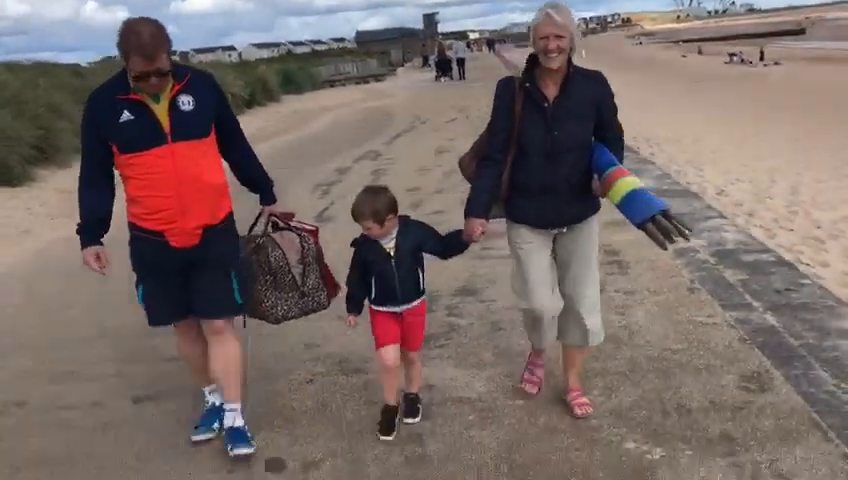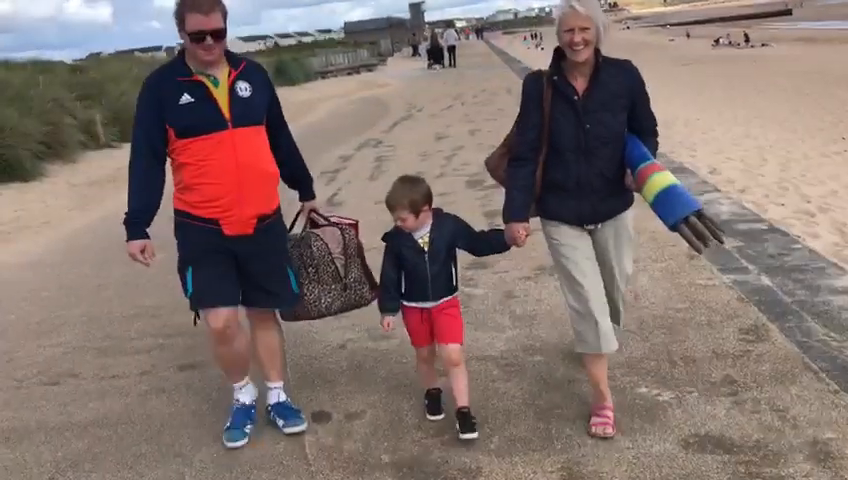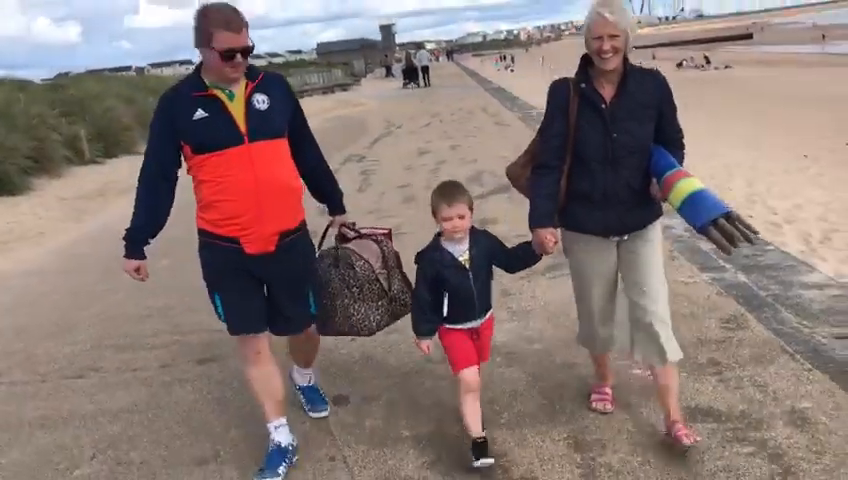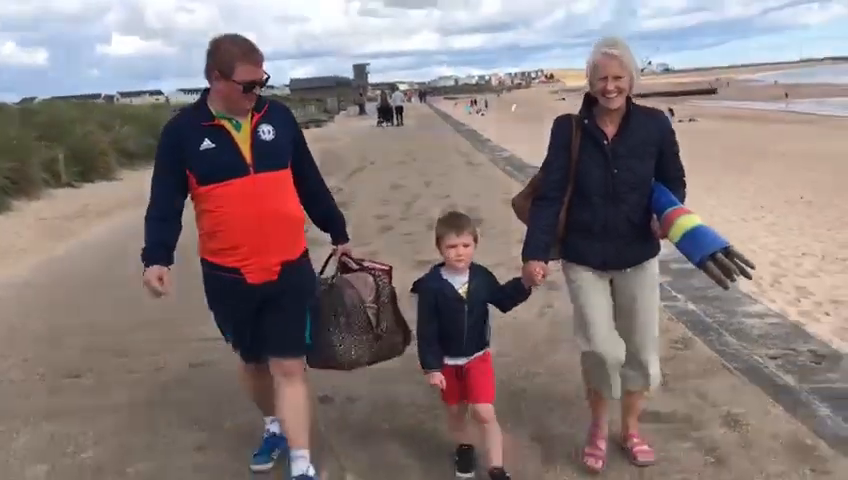
dt=0.4s
person 1, frame 1
left shoulder: (202, 87)
right shoulder: (104, 104)
left elbow: (235, 145)
right elbow: (95, 174)
left wrist: (266, 195)
right wrist: (92, 235)
left hip: (215, 231)
right hip: (153, 240)
left knee: (220, 325)
right knee: (185, 325)
left ankle: (234, 423)
right ankle: (213, 401)
person 1, frame 2
left shoulder: (253, 75)
right shoulder: (161, 87)
left elbow: (280, 139)
right elbow: (146, 160)
left wrist: (306, 191)
right wrist: (137, 226)
left hip: (264, 221)
right hip: (202, 229)
left knee: (266, 312)
right knee: (220, 320)
left ankle: (276, 397)
right ankle: (243, 397)
person 1, frame 3
left shoulder: (274, 87)
right shoulder: (177, 104)
left elbow: (306, 153)
right elbow: (156, 178)
left wrist: (334, 204)
right wrist: (136, 243)
left hip: (289, 239)
right hip: (224, 249)
left knee: (303, 329)
right knee: (251, 342)
left ankle: (304, 376)
right ankle: (281, 440)
person 1, frame 4
left shoulder: (279, 118)
right shoulder: (182, 133)
left elbow: (310, 182)
right elbow: (164, 204)
left wrist: (337, 233)
right wrist: (156, 257)
left hip: (291, 269)
right hip: (226, 276)
left knee: (289, 366)
right knee: (253, 361)
right ankle: (273, 425)
person 2, frame 1
left shoulder: (593, 86)
right shoulder: (512, 91)
left elbow: (612, 142)
right elbow: (493, 153)
right wrist: (477, 211)
left hip: (580, 216)
right hip: (526, 219)
left knee: (581, 303)
right knee: (538, 304)
left ankle: (573, 383)
right ankle: (537, 355)
person 2, frame 2
left shoulder: (624, 76)
right shoulder: (539, 86)
left elbow: (646, 133)
right elbow: (523, 154)
right wrist: (515, 213)
left hip: (613, 209)
right hip: (561, 216)
left knee: (612, 289)
right knee: (587, 302)
left ankle: (596, 341)
right ankle: (602, 398)
person 2, frame 3
left shoulder: (652, 86)
right shoulder: (564, 94)
left elbow: (672, 144)
right elbow: (548, 161)
right wrist: (541, 220)
left hip: (642, 222)
right hip: (585, 226)
left knee: (653, 315)
right knee: (594, 309)
left ankle: (673, 419)
right ankle: (602, 378)
person 2, frame 4
left shoulder: (654, 125)
right shoulder: (568, 130)
left elbow: (673, 181)
right elbow: (549, 194)
right wrist: (535, 252)
left hip: (639, 257)
right hip: (584, 259)
left knee: (641, 349)
right knee: (600, 349)
left ankle: (629, 427)
right ankle: (598, 427)
person 3, frame 1
left shoulder: (415, 232)
right shoulder: (364, 247)
left elbow: (443, 247)
right elbow: (357, 279)
left wrist: (465, 236)
right wrist: (353, 309)
left hip: (414, 307)
right hip: (382, 311)
left knee: (411, 357)
right knee: (388, 361)
left ankle: (412, 397)
right ankle: (390, 408)
person 3, frame 2
left shoulder: (449, 225)
right shoulder: (396, 240)
left elbow: (478, 244)
right elbow: (389, 276)
left wrist: (506, 236)
right wrist: (388, 309)
left hip: (447, 303)
right hip: (413, 307)
left knee: (453, 355)
right knee: (425, 354)
left ankle: (463, 410)
right ankle: (432, 392)
person 3, frame 3
left shoulder: (484, 241)
right shoulder: (431, 257)
left elbow: (510, 261)
right elbow: (423, 297)
left wrist: (536, 248)
right wrist: (423, 333)
left hip: (483, 320)
right hip: (452, 328)
left knee: (473, 375)
right knee: (469, 381)
left ankle: (468, 407)
right ankle: (478, 441)
person 3, frame 4
left shoulder: (483, 278)
right shoulder: (432, 286)
left elbow: (503, 301)
right elbow: (426, 330)
left wrist: (525, 284)
right wrist: (431, 366)
left hip: (478, 357)
right hip: (446, 361)
left knee: (486, 415)
right knee: (455, 410)
right ankle: (464, 447)
